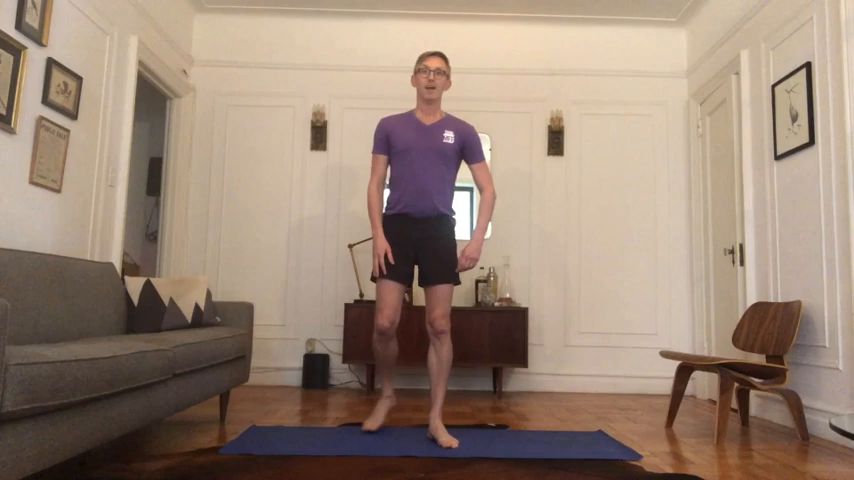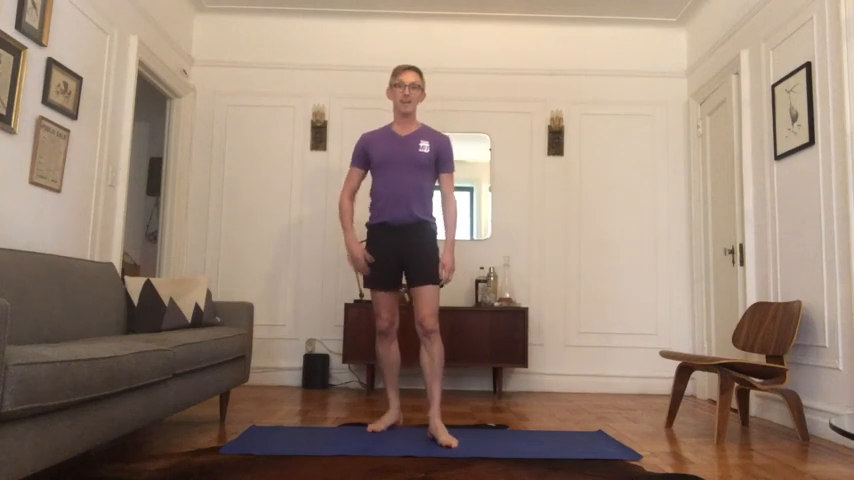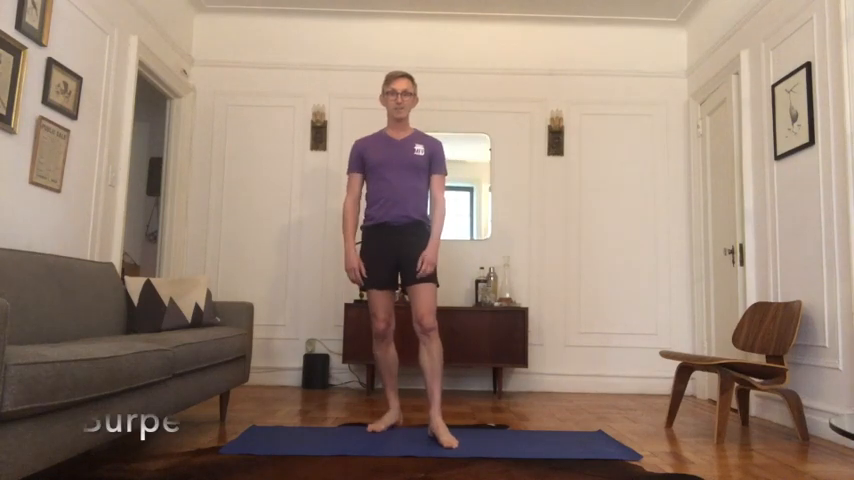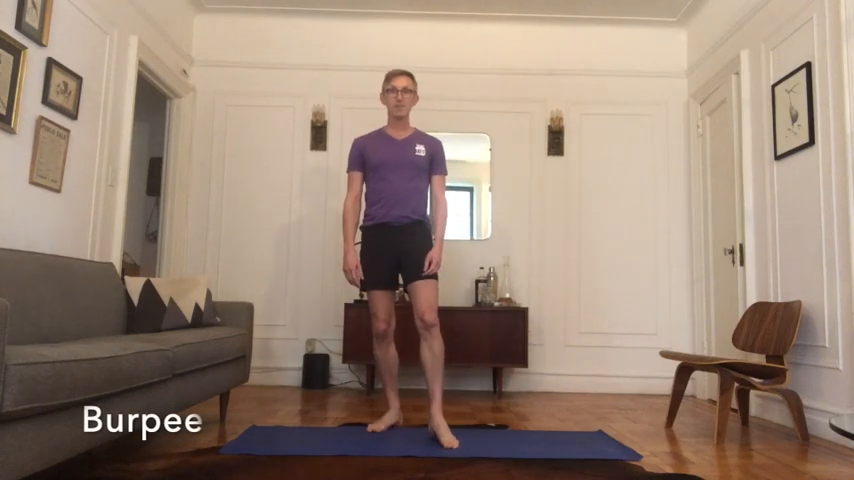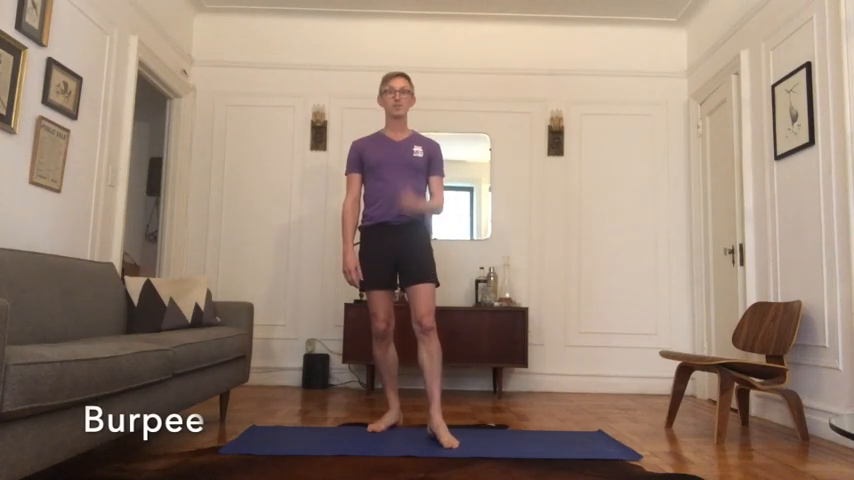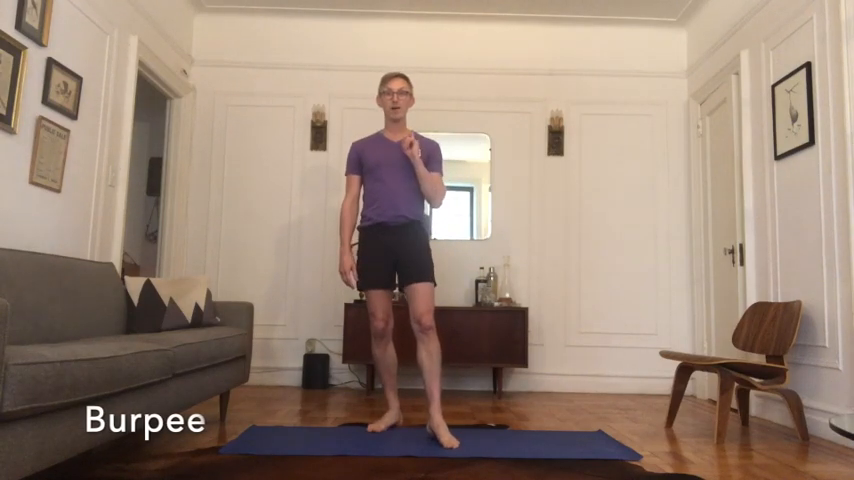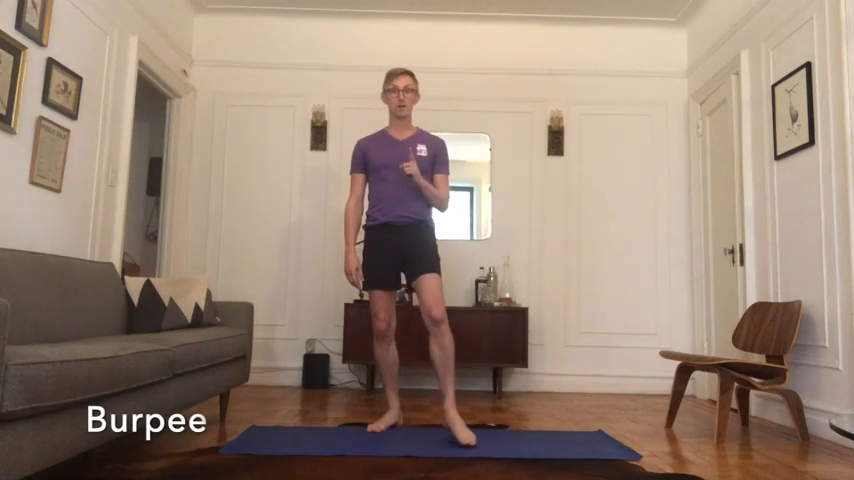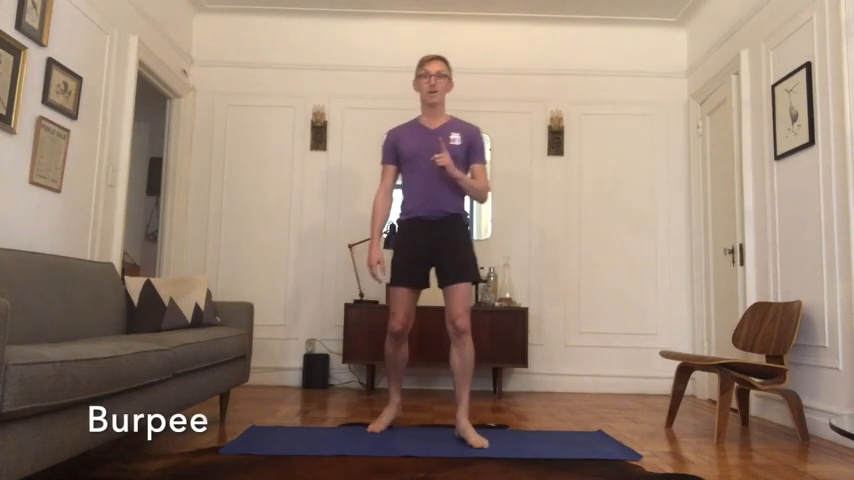
dt=0.5s
person 1, frame 1
left shoulder: (462, 131)
right shoulder: (389, 126)
left elbow: (487, 189)
right elbow: (375, 185)
left wrist: (478, 238)
right wrist: (378, 234)
left hip: (439, 230)
right hip: (396, 228)
left knee: (439, 326)
right knee: (384, 324)
left ankle: (436, 419)
right ankle: (386, 395)
person 1, frame 2
left shoulder: (438, 141)
right shoulder: (370, 141)
left elbow: (448, 197)
right elbow: (347, 195)
left wrist: (449, 247)
right wrist: (351, 241)
left hip: (421, 236)
right hip: (379, 238)
left knee: (428, 326)
right knee: (385, 327)
left ankle: (435, 417)
right ankle: (393, 408)
person 1, frame 3
left shoulder: (431, 146)
right shoulder: (363, 146)
left elbow: (438, 200)
right elbow: (352, 200)
left wrist: (433, 244)
right wrist: (349, 248)
left hip: (415, 236)
right hip: (376, 238)
left knee: (426, 325)
right knee: (381, 329)
left ankle: (436, 416)
right ankle: (393, 408)
person 1, frame 4
left shoulder: (431, 146)
right shoulder: (364, 144)
left elbow: (438, 199)
right elbow: (353, 199)
left wrist: (438, 245)
right wrist: (349, 249)
left hip: (416, 235)
right hip: (376, 237)
left knee: (428, 321)
right knee: (382, 329)
left ankle: (436, 414)
right ankle: (393, 408)
person 1, frame 5
left shoulder: (428, 147)
right shoulder: (361, 147)
left elbow: (439, 201)
right elbow: (351, 201)
left wrist: (421, 204)
right wrist: (348, 249)
left hip: (414, 236)
right hip: (375, 238)
left knee: (425, 324)
right knee: (381, 328)
left ankle: (435, 416)
right ankle: (393, 408)
person 1, frame 6
left shoulder: (428, 147)
right shoulder: (361, 148)
left elbow: (436, 199)
right elbow: (350, 201)
left wrist: (415, 159)
right wrist: (344, 250)
left hip: (412, 236)
right hip: (373, 238)
left knee: (424, 323)
right knee: (380, 327)
left ankle: (435, 415)
right ankle: (393, 407)
person 1, frame 7
left shoulder: (433, 145)
right shoulder: (366, 146)
left elbow: (442, 201)
right elbow: (355, 201)
left wrist: (419, 179)
right wrist: (350, 250)
left hip: (418, 235)
right hip: (379, 237)
left knee: (436, 316)
right knee: (382, 328)
left ankle: (450, 409)
right ankle: (393, 408)
person 1, frame 8
left shoulder: (468, 133)
right shoulder: (397, 136)
left elbow: (482, 192)
right elbow: (384, 192)
left wrist: (453, 170)
right wrist: (374, 242)
left hip: (453, 231)
right hip: (411, 232)
left knee: (460, 326)
right knee: (398, 326)
left ankle: (463, 418)
right ankle: (394, 403)
